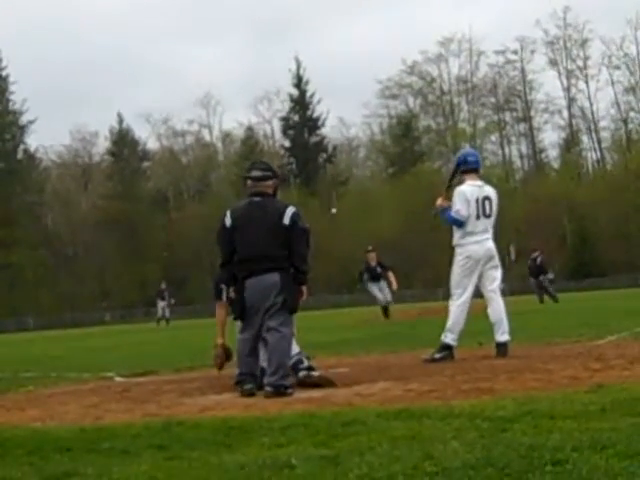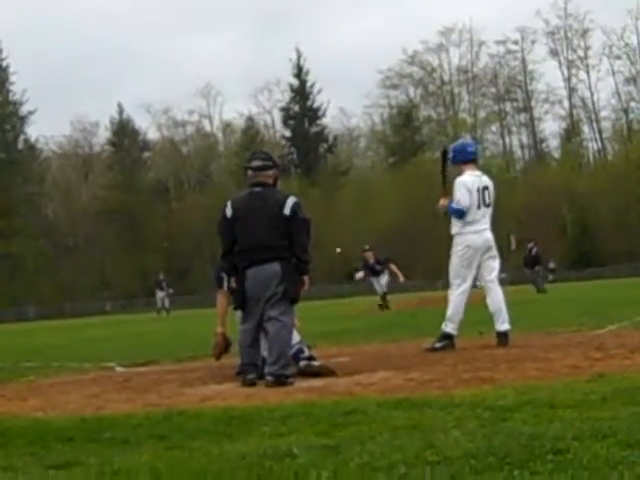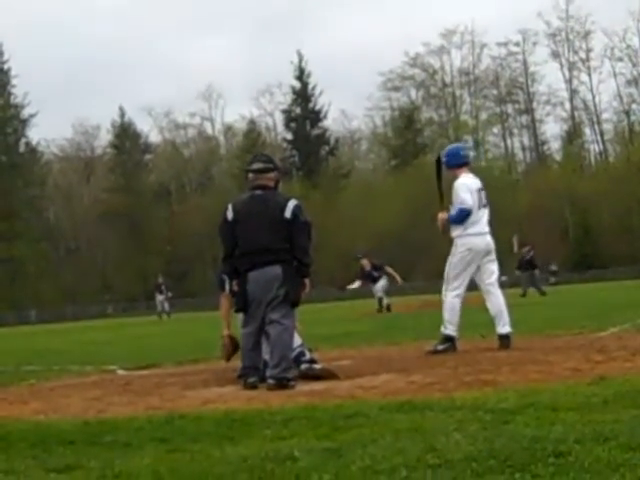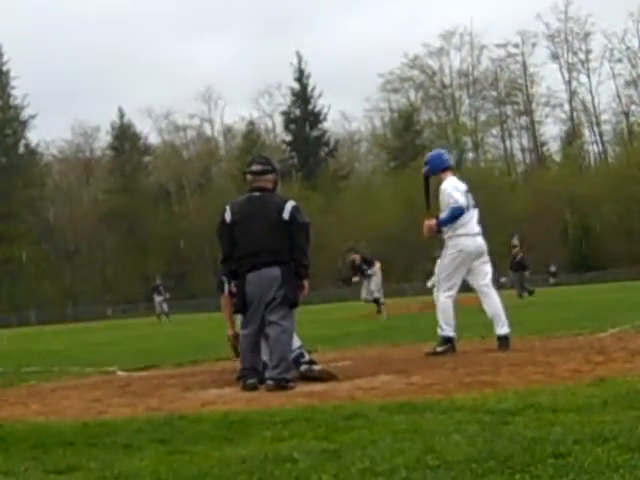
dt=0.2s
person 1, frame 1
left shoulder: (233, 214)
right shoulder: (287, 212)
left elbow: (226, 253)
right elbow: (299, 250)
left wrist: (230, 282)
right wrist: (301, 280)
left hip: (248, 281)
right hip: (278, 279)
left knee: (248, 332)
right knee: (278, 330)
left ankle: (246, 381)
right ankle: (276, 382)
person 1, frame 2
left shoulder: (233, 205)
right shoulder: (287, 202)
left elbow: (227, 243)
right elbow: (300, 241)
left wrist: (232, 272)
right wrist: (303, 270)
left hip: (248, 271)
right hip: (279, 269)
left knee: (249, 322)
right knee: (279, 320)
left ankle: (248, 371)
right ankle: (277, 372)
person 1, frame 3
left shoulder: (234, 208)
right shoulder: (288, 205)
left elbow: (228, 246)
right elbow: (301, 243)
left wrist: (233, 275)
right wrist: (304, 273)
left hip: (249, 274)
right hip: (280, 272)
left knee: (250, 325)
right knee: (280, 322)
left ankle: (250, 375)
right ankle: (279, 375)
person 1, frame 4
left shoulder: (232, 210)
right shoulder: (287, 206)
left elbow: (227, 248)
right elbow: (299, 245)
left wrist: (232, 277)
right wrist: (302, 274)
left hip: (248, 276)
right hip: (279, 273)
left knee: (249, 327)
right knee: (279, 324)
left ankle: (249, 376)
right ankle: (279, 376)
person 2, frame 1
left shoulder: (462, 190)
right shoulder: (491, 191)
left elbow: (458, 221)
right elbow: (490, 219)
left wrist: (443, 209)
left hip: (468, 249)
right hip: (488, 246)
left knee: (459, 298)
right knee: (493, 294)
left ankle: (448, 346)
right ankle: (502, 342)
person 2, frame 2
left shoulder: (462, 180)
right shoulder: (487, 181)
left elbow: (460, 211)
right elbow: (481, 209)
left wrist: (446, 206)
left hip: (467, 239)
right hip: (486, 236)
left knee: (458, 287)
right knee: (492, 284)
left ankle: (448, 335)
right ankle: (502, 331)
person 2, frame 3
left shoulder: (462, 183)
right shoulder: (477, 182)
left elbow: (465, 212)
left wrist: (447, 218)
right wrist: (451, 218)
left hip: (467, 242)
right hip: (485, 239)
left knee: (452, 290)
right knee: (491, 287)
left ankle: (449, 338)
right ankle: (504, 334)
person 2, frame 4
left shoulder: (448, 185)
right shoulder: (460, 184)
left elbow: (458, 209)
left wrist: (437, 223)
right wrist: (438, 226)
left hip: (459, 243)
right hip: (477, 241)
left knee: (444, 291)
right knee: (486, 288)
left ankle: (447, 339)
right ankle: (503, 335)
